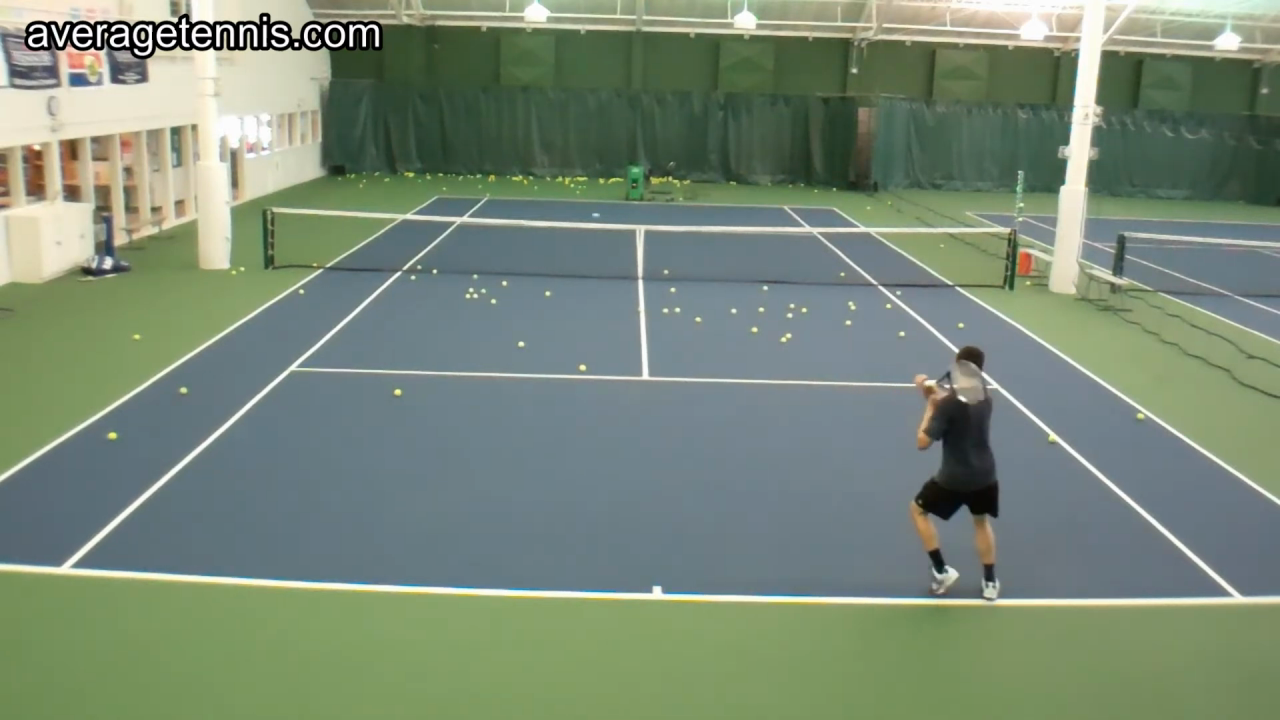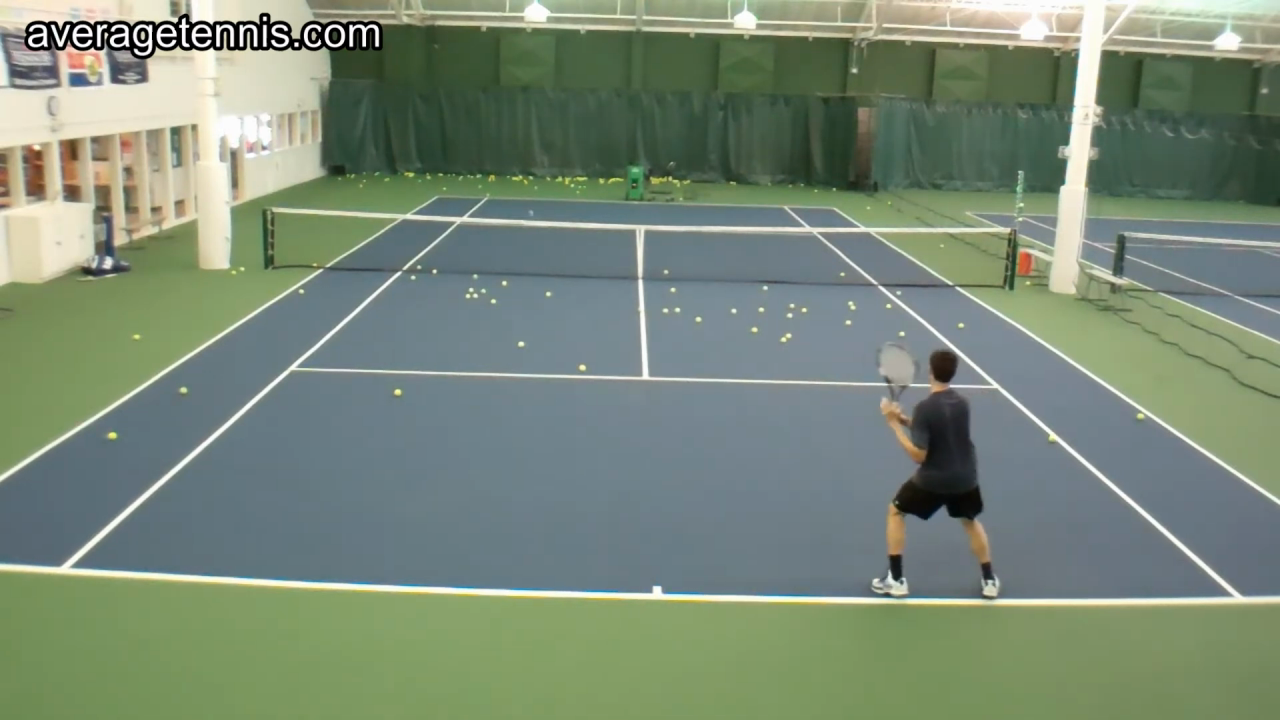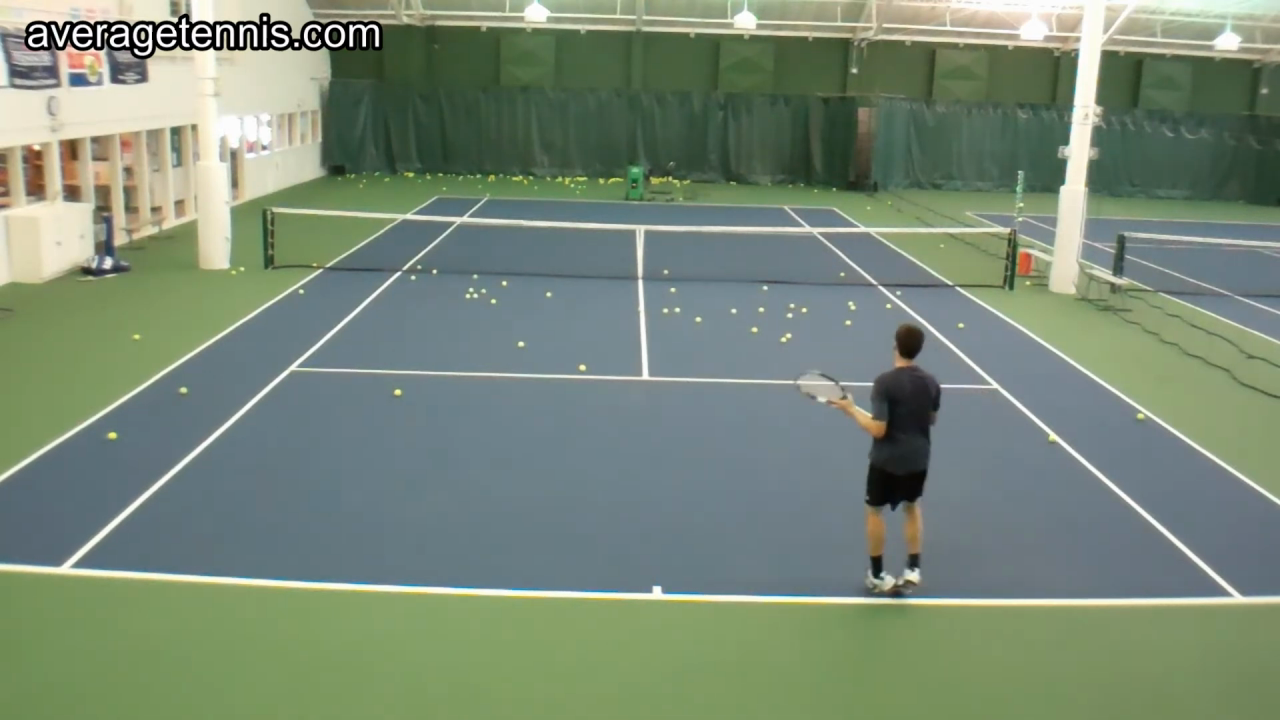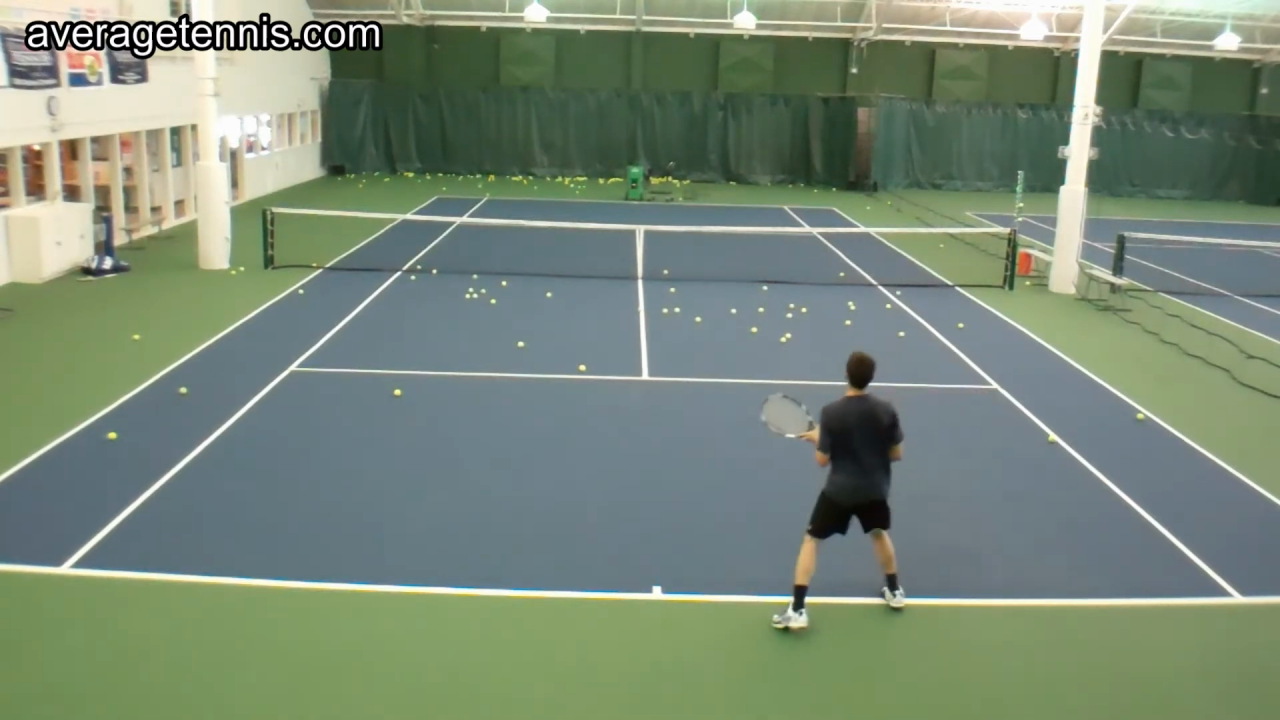
dt=0.3s
person 1, frame 1
left shoulder: (949, 403)
right shoulder: (985, 398)
left elbow: (922, 443)
left wrist: (928, 414)
right wrist: (931, 389)
left hip: (954, 478)
right hip: (985, 476)
left knee: (918, 510)
right knee: (982, 520)
left ankle: (942, 571)
right ankle: (990, 582)
person 1, frame 2
left shoulder: (925, 408)
right shoulder: (962, 403)
left elbow: (919, 455)
left wrist: (895, 427)
right wrist: (904, 419)
left hip: (932, 481)
right hip: (965, 479)
left knee: (895, 512)
right knee: (971, 521)
left ankle: (896, 580)
right ankle: (989, 580)
person 1, frame 3
left shoulder: (884, 383)
right shoulder: (930, 382)
left elbow: (877, 430)
left wrist: (852, 411)
left hip: (888, 460)
right hip: (919, 459)
left knee: (874, 511)
right knee: (911, 507)
left ankle: (878, 575)
right ankle: (913, 569)
person 1, frame 4
left shoulder: (831, 412)
right shoulder: (887, 411)
left elbow: (822, 460)
right elbow: (896, 454)
left wrist: (817, 439)
left hip: (840, 490)
right hip: (876, 488)
left knee: (811, 541)
right knee: (879, 533)
left ankle: (797, 610)
right ankle: (894, 591)
